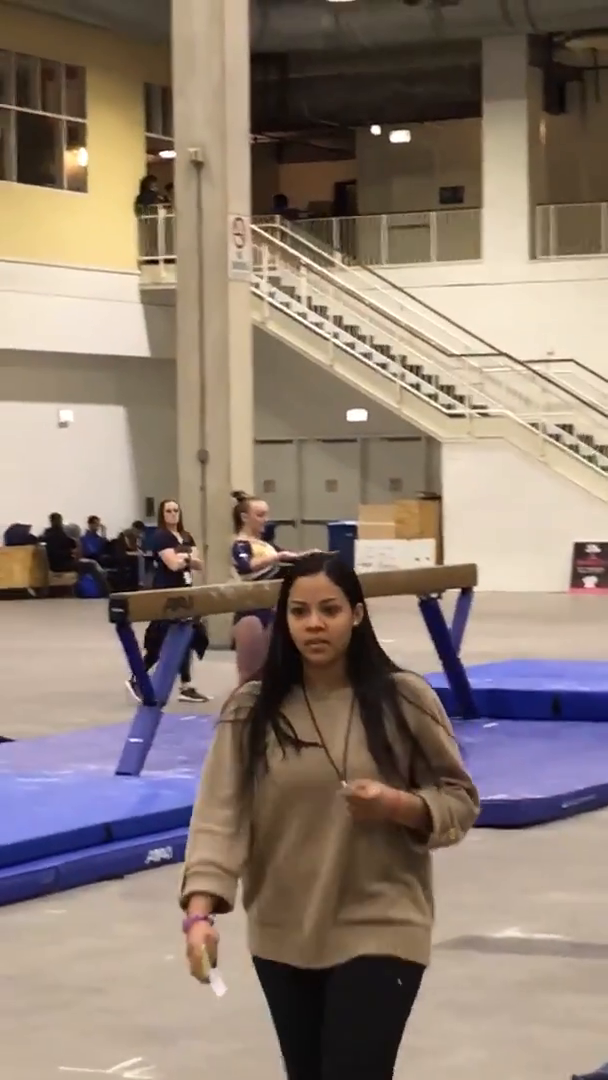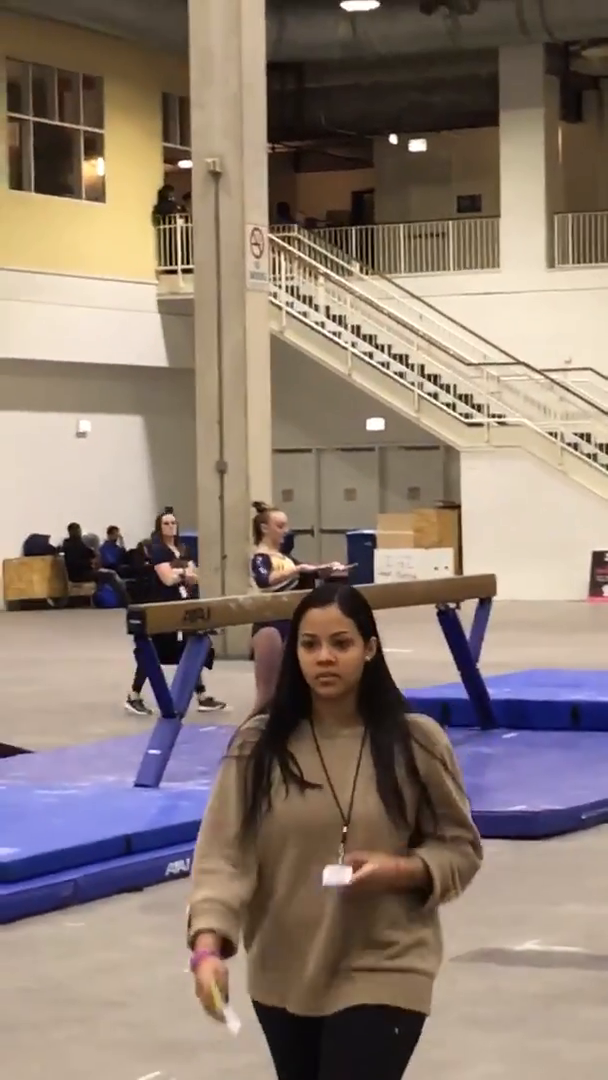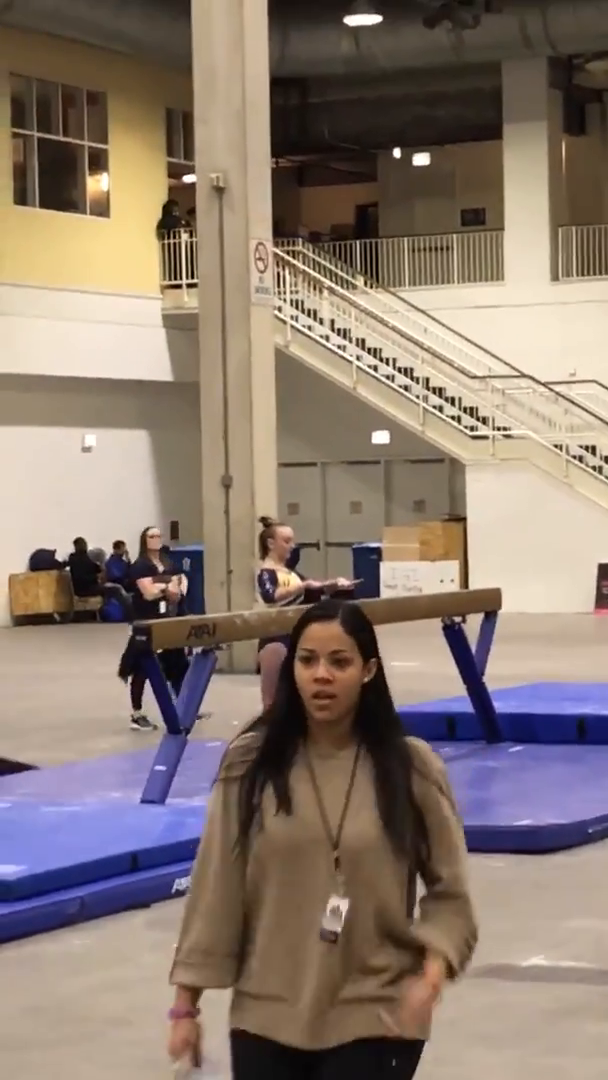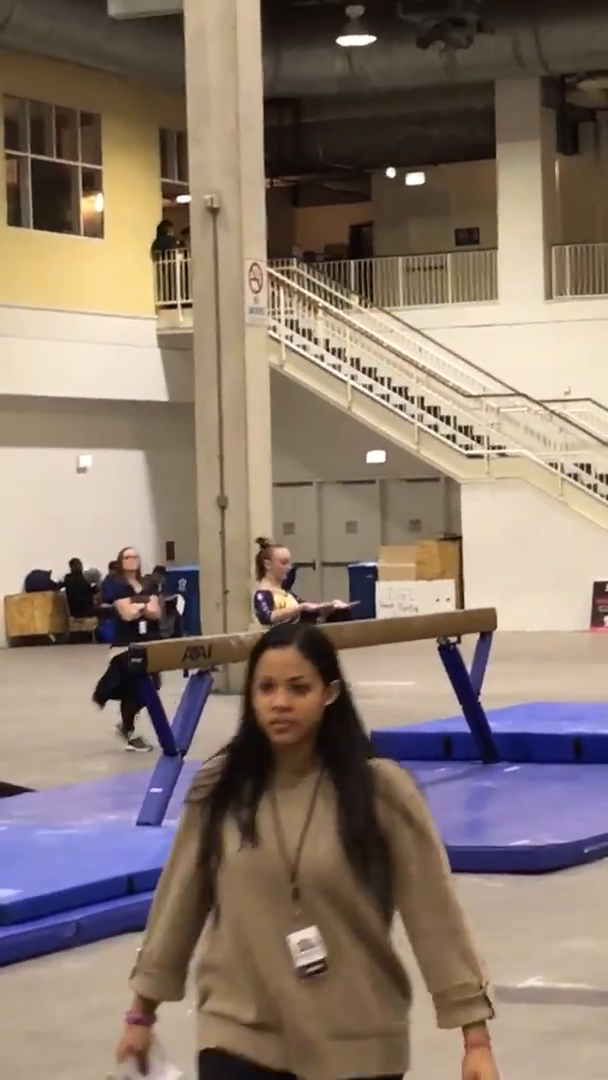
dt=0.2s
person 1, frame 1
left shoulder: (405, 700)
right shoulder: (253, 708)
left elbow: (461, 801)
right elbow: (219, 815)
left wrist: (400, 805)
right wrist: (201, 910)
left hip: (380, 929)
right hip: (284, 934)
person 1, frame 2
left shoulder: (416, 741)
right shoulder: (258, 744)
left elbow: (462, 848)
right elbow: (221, 854)
left wrist: (404, 870)
right wrist: (208, 945)
left hip: (382, 977)
right hip: (283, 979)
person 1, frame 3
left shoulder: (412, 767)
right shoulder: (250, 761)
left elbow: (450, 892)
right elbow: (216, 884)
left wrist: (432, 975)
right wrist: (187, 998)
left hip: (378, 1013)
right hip: (267, 1010)
person 1, frame 4
left shoulder: (382, 790)
right shoulder: (218, 787)
left elbow: (436, 914)
right elbow: (178, 902)
left wrist: (475, 1034)
right wrist: (143, 1009)
left hip: (357, 1042)
right hip: (238, 1035)
